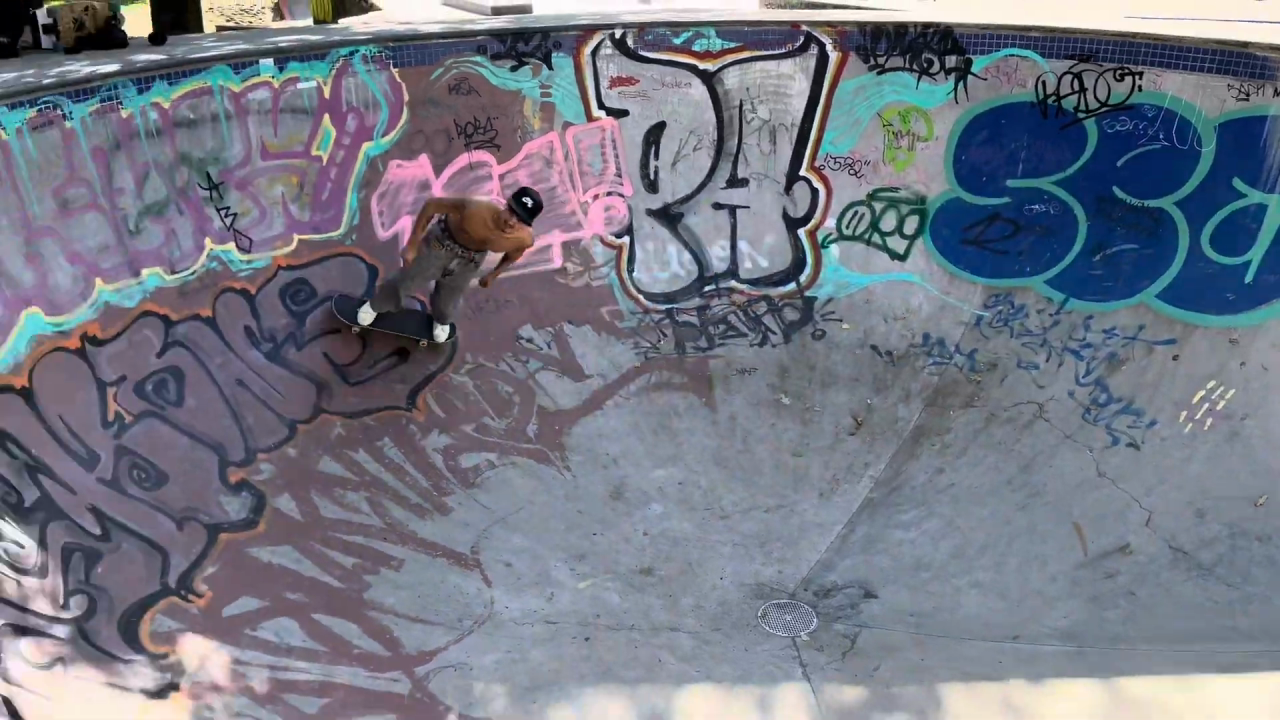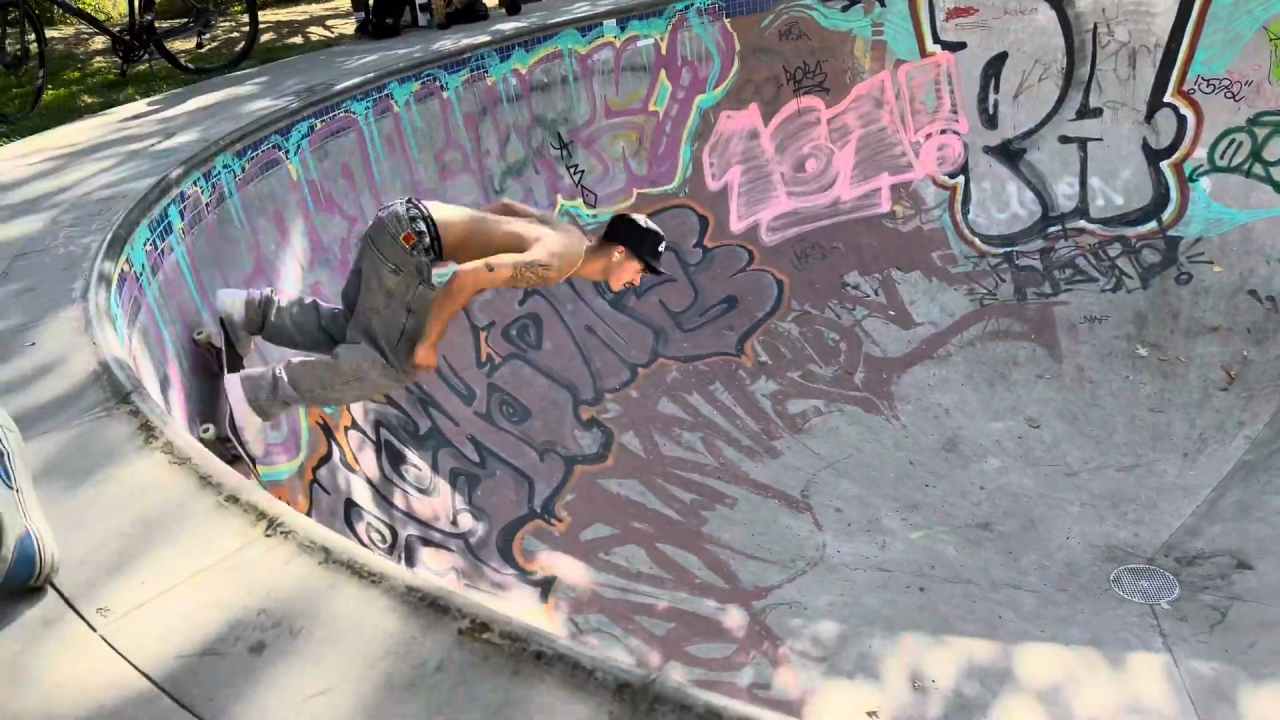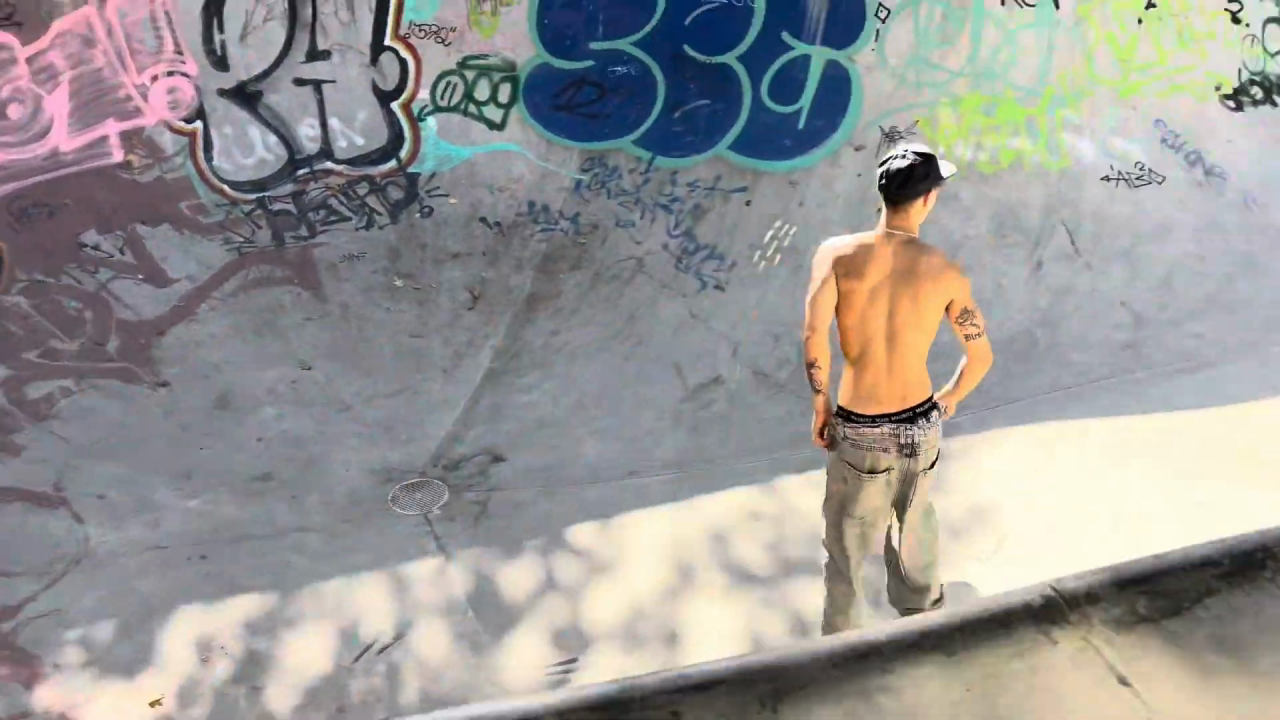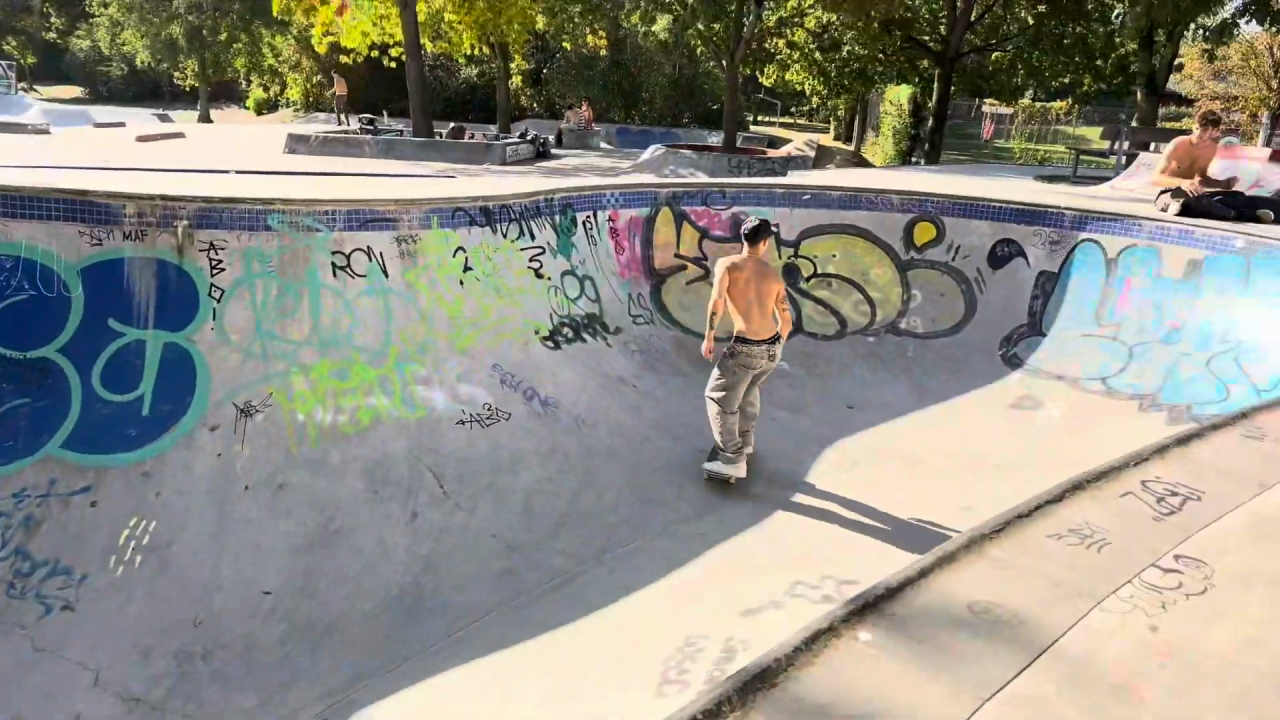
dt=0.7s
person 1, frame 1
left shoulder: (525, 240)
right shoulder: (476, 208)
right elbow: (432, 204)
left wrist: (494, 275)
right wrist: (412, 244)
left hip: (472, 256)
right hip: (445, 238)
left knee: (445, 302)
right knee: (405, 281)
left ankle: (441, 319)
right ankle: (377, 305)
person 1, frame 2
left shoulder: (568, 234)
right shoulder: (556, 263)
left elbow: (503, 205)
right elbow: (464, 278)
right wrist: (429, 343)
left hip: (402, 217)
right hip: (408, 238)
left knee: (351, 334)
right knee: (392, 366)
left ankle: (249, 312)
right ankle: (254, 395)
person 1, frame 3
left shoulder: (838, 252)
right shoulder: (945, 271)
left elbow: (814, 333)
right elbow: (981, 356)
left wrist: (820, 405)
right wrist: (950, 398)
left hip: (860, 434)
right hip: (919, 429)
left knee: (847, 541)
right knee: (913, 518)
left ankle: (843, 632)
right ankle: (920, 608)
person 1, frame 4
left shoulder: (727, 264)
right shoulder: (774, 276)
left elbow: (717, 300)
right elbow: (786, 321)
left wrist: (708, 338)
left hip: (746, 348)
right hip: (772, 347)
left knee: (719, 398)
right knee: (748, 388)
left ankle: (732, 459)
right ankle: (744, 440)
